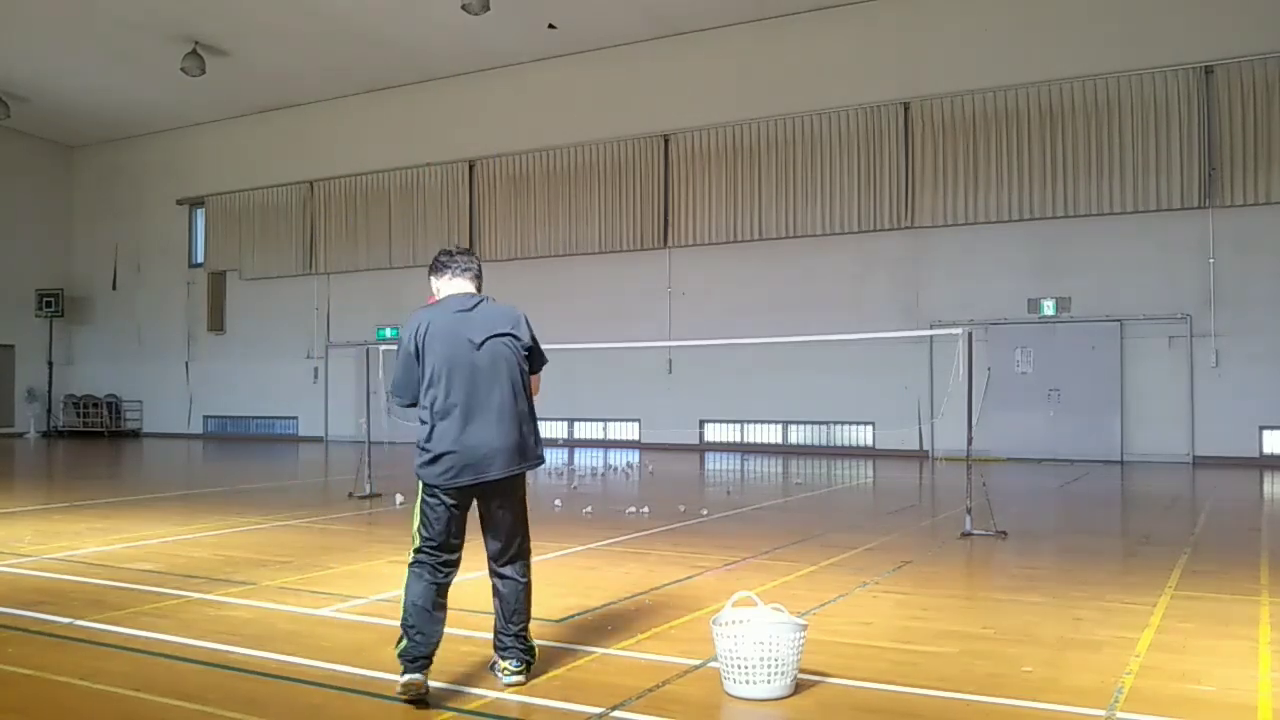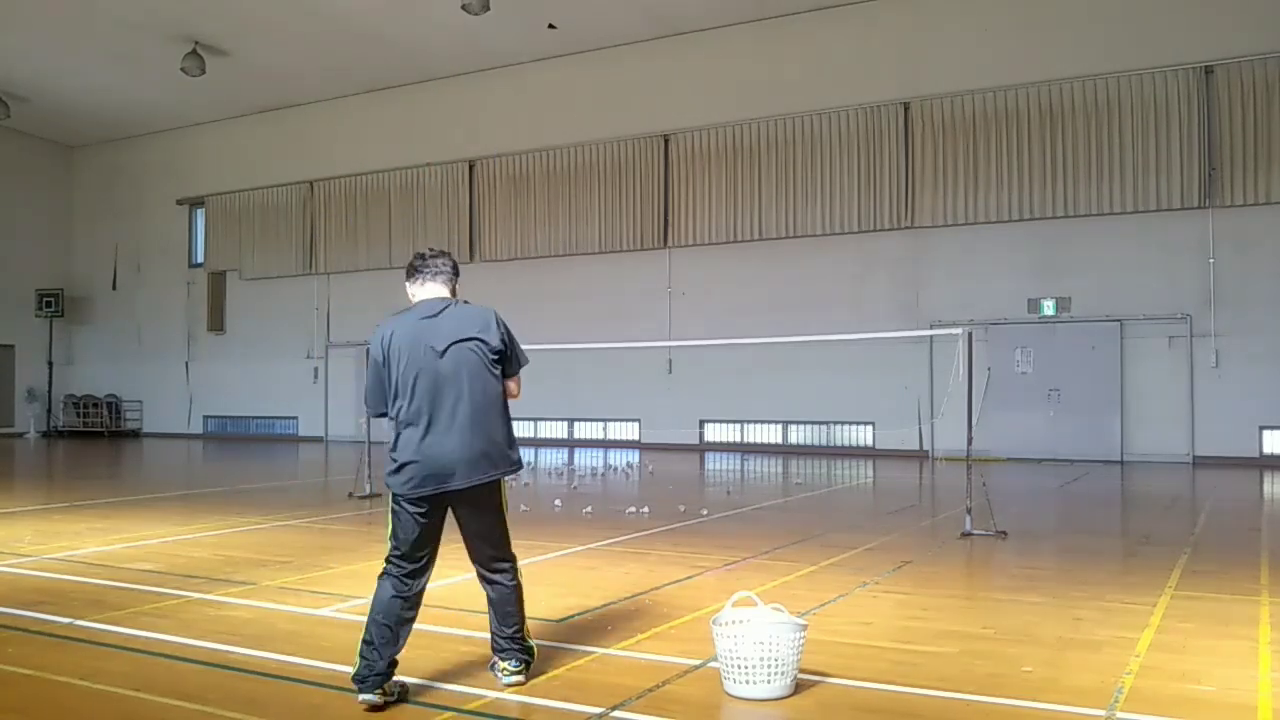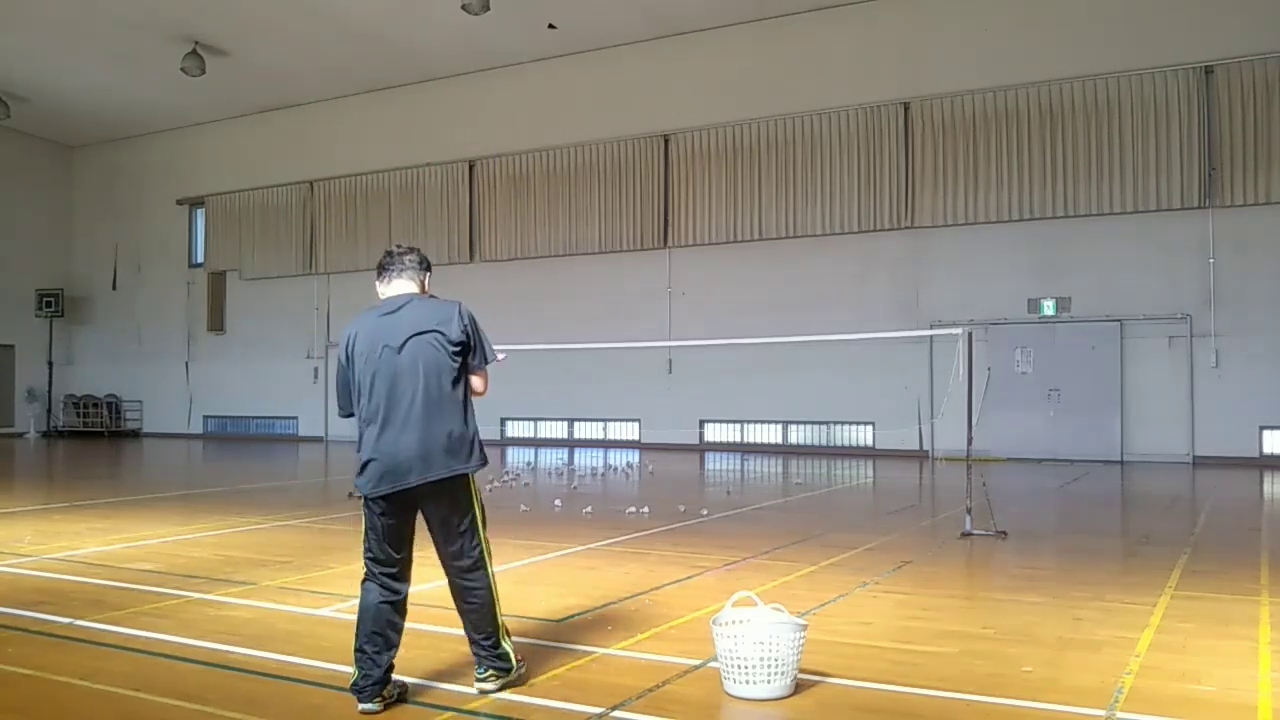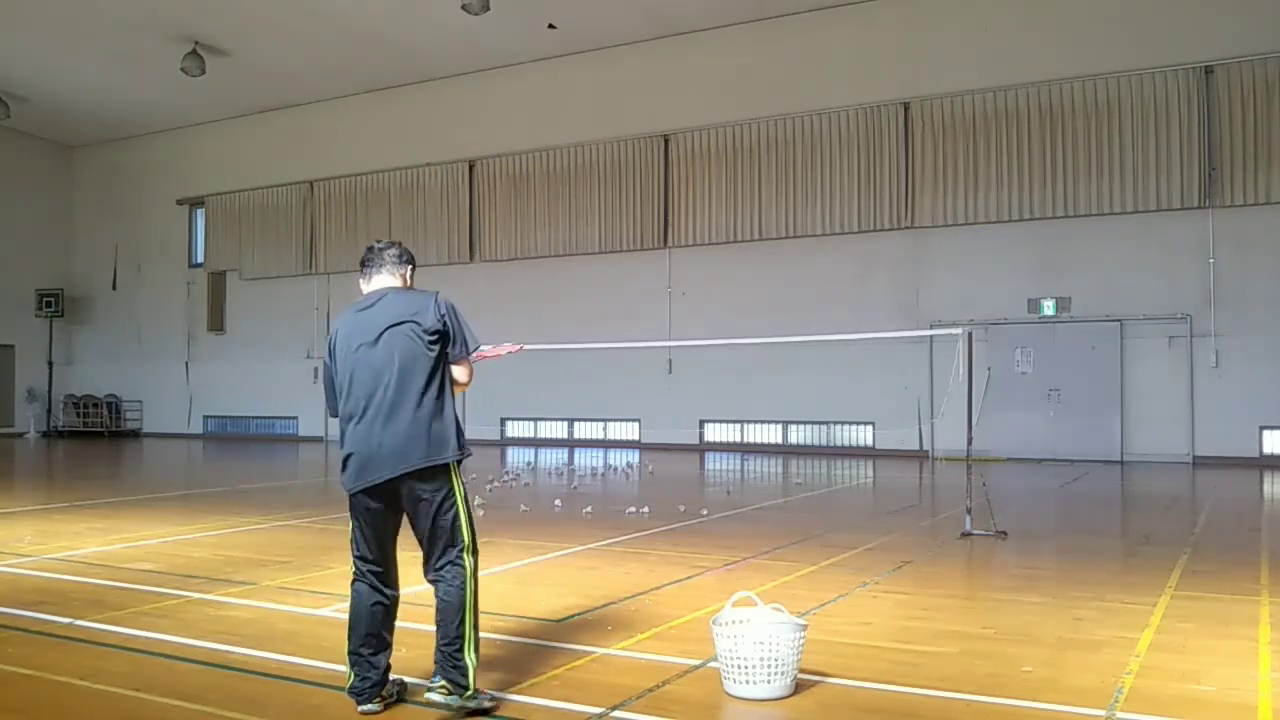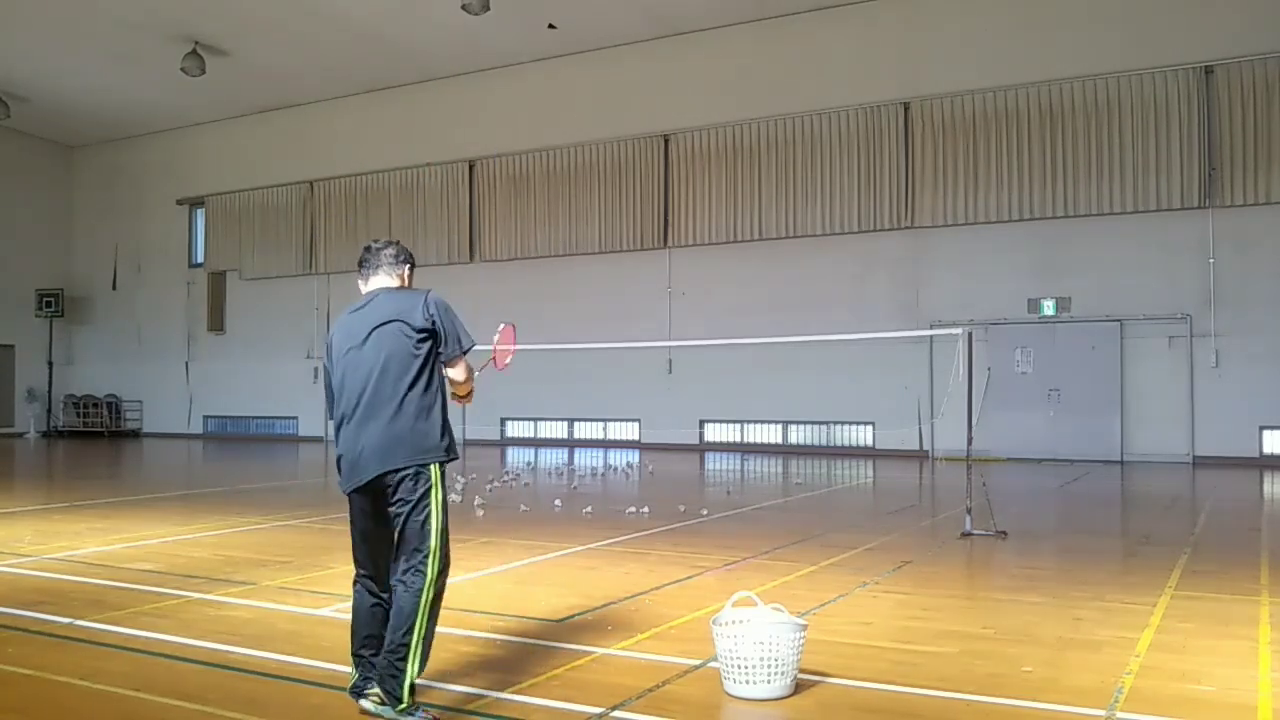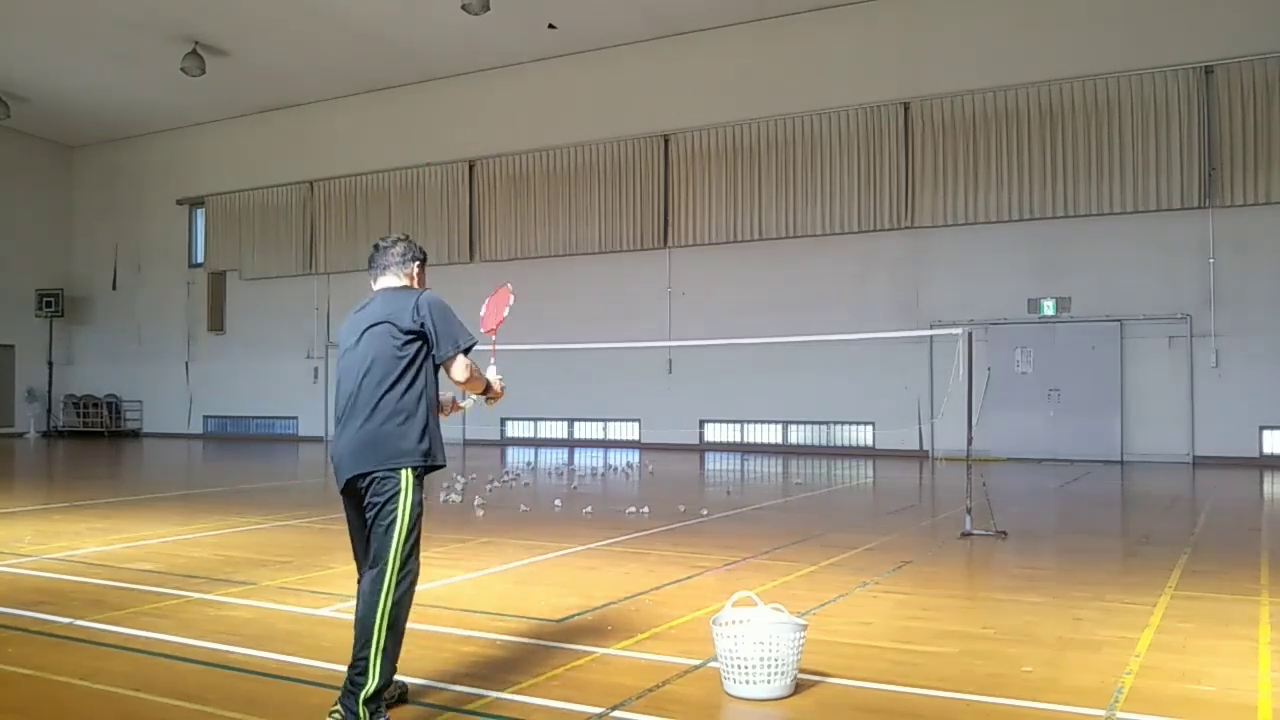
dt=0.2s
person 1, frame 1
left shoulder: (421, 323)
right shoulder: (514, 319)
left elbow: (408, 398)
right elbow: (533, 386)
left hip: (444, 460)
right hip: (506, 457)
left knee: (431, 562)
right knee: (510, 561)
left ankle: (414, 661)
right ankle: (514, 657)
person 1, frame 2
left shoulder: (390, 333)
right shoulder: (486, 321)
left elbow: (380, 406)
right elbow: (512, 389)
left hip: (414, 470)
right hip: (478, 465)
left knee: (401, 572)
right knee: (497, 564)
left ankle: (373, 677)
right ankle: (513, 656)
person 1, frame 3
left shoulder: (358, 330)
right shoulder: (453, 315)
left elbow: (350, 406)
right elbow: (479, 385)
left hip: (380, 467)
right hip: (444, 462)
left knee: (383, 576)
right knee: (468, 566)
left ankle: (370, 685)
right ankle: (494, 664)
person 1, frame 4
left shoulder: (341, 326)
right shoulder: (434, 306)
left elbow: (337, 404)
right elbow: (461, 375)
left hip: (363, 463)
right hip: (426, 456)
left knee: (372, 575)
right knee: (452, 562)
right ankle: (453, 678)
person 1, frame 5
left shoulder: (341, 326)
right shoulder: (426, 304)
right elbow: (458, 375)
right wrist: (464, 391)
left hip: (356, 461)
right hip: (410, 455)
left knee: (371, 575)
right knee: (420, 570)
person 1, frame 6
left shoulder: (354, 321)
right shoulder: (424, 304)
right elbow: (461, 372)
left wrist: (433, 405)
right wrist: (489, 388)
left hip: (352, 458)
right hip: (393, 460)
left knee: (377, 574)
right knee: (389, 577)
